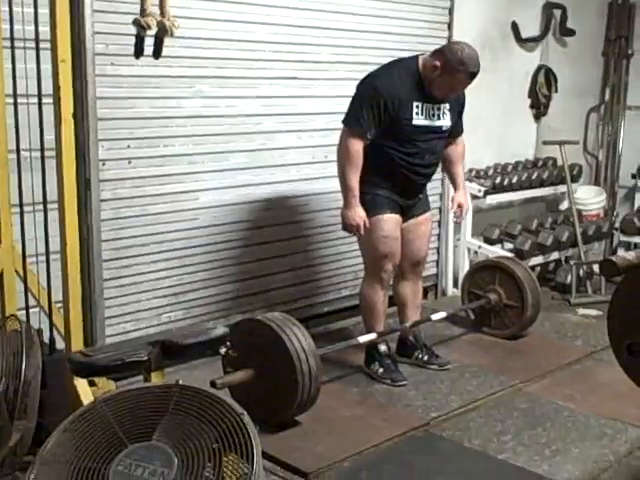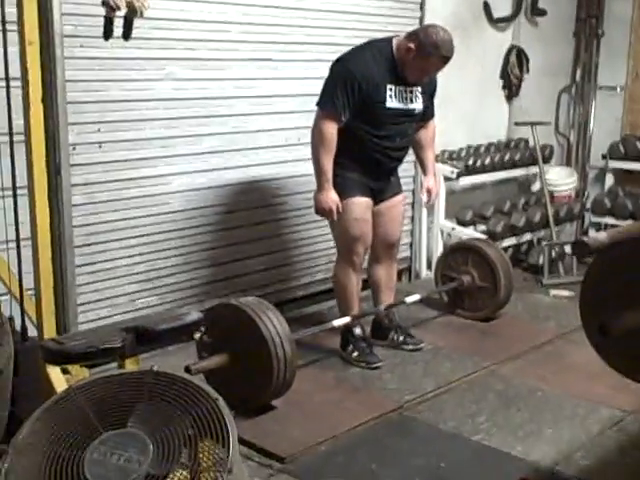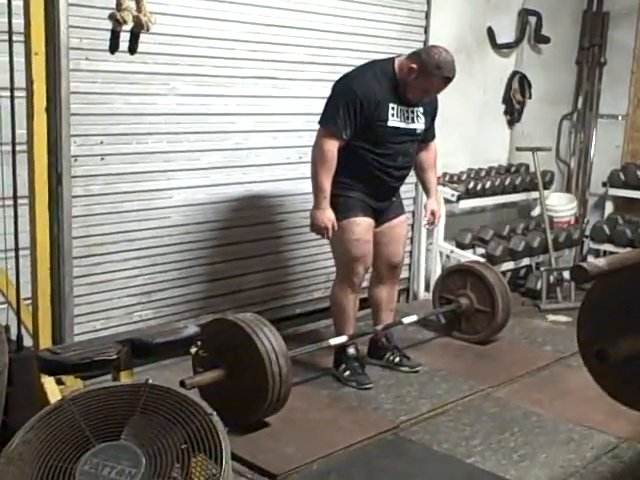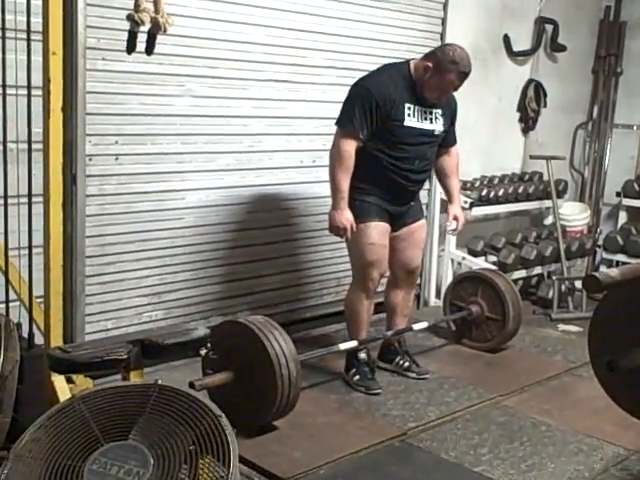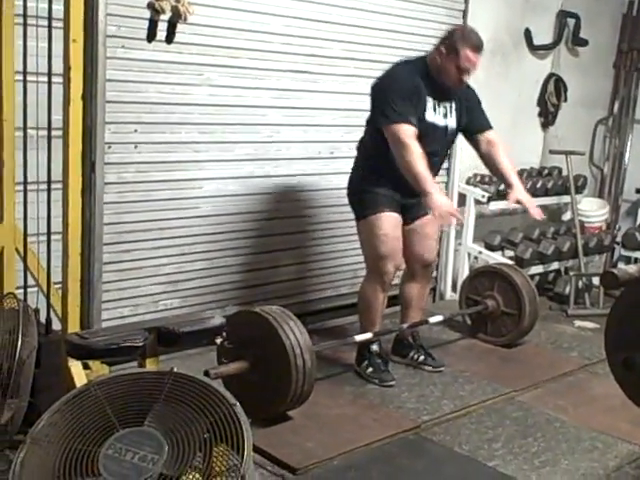
dt=1s
person 1, frame 1
left shoulder: (454, 93)
right shoulder: (384, 85)
left elbow: (453, 141)
right elbow: (352, 141)
left wrist: (459, 187)
right wrist: (351, 202)
left hip: (416, 192)
right hip: (378, 191)
left knee: (414, 267)
right knee: (382, 270)
left ankle: (410, 342)
right ankle: (376, 351)
person 1, frame 2
left shoulder: (426, 78)
right shoulder: (357, 67)
left elbow: (424, 125)
right elbow: (326, 124)
left wrist: (429, 172)
right wrist: (324, 186)
left hip: (387, 175)
right hip: (349, 173)
left knee: (387, 249)
right knee: (354, 253)
left ankle: (384, 323)
right ankle: (352, 334)
person 1, frame 3
left shoulder: (427, 98)
right shoulder: (360, 86)
left elbow: (425, 147)
right elbow: (327, 143)
left wrist: (432, 194)
right wrist: (321, 204)
left hip: (389, 195)
right hip: (351, 193)
left knee: (391, 269)
right knee: (353, 273)
left ankle: (381, 343)
right ankle: (345, 353)
person 1, frame 4
left shoulder: (447, 102)
right shoulder: (377, 88)
left elbow: (447, 152)
right elbow: (345, 144)
left wrist: (454, 200)
right wrist: (340, 204)
left hip: (408, 201)
right hip: (368, 198)
left knee: (408, 273)
right knee: (369, 277)
left ankle: (393, 349)
right ankle: (357, 358)
person 1, frame 5
left shoulder: (463, 94)
right shoulder: (401, 82)
left elbow: (488, 141)
right elbow: (403, 141)
left wrist: (516, 185)
right wrist: (432, 193)
left hip: (418, 193)
right hip: (377, 188)
left knee: (423, 264)
right knee: (384, 269)
left ankle: (406, 342)
right ankle: (368, 351)
